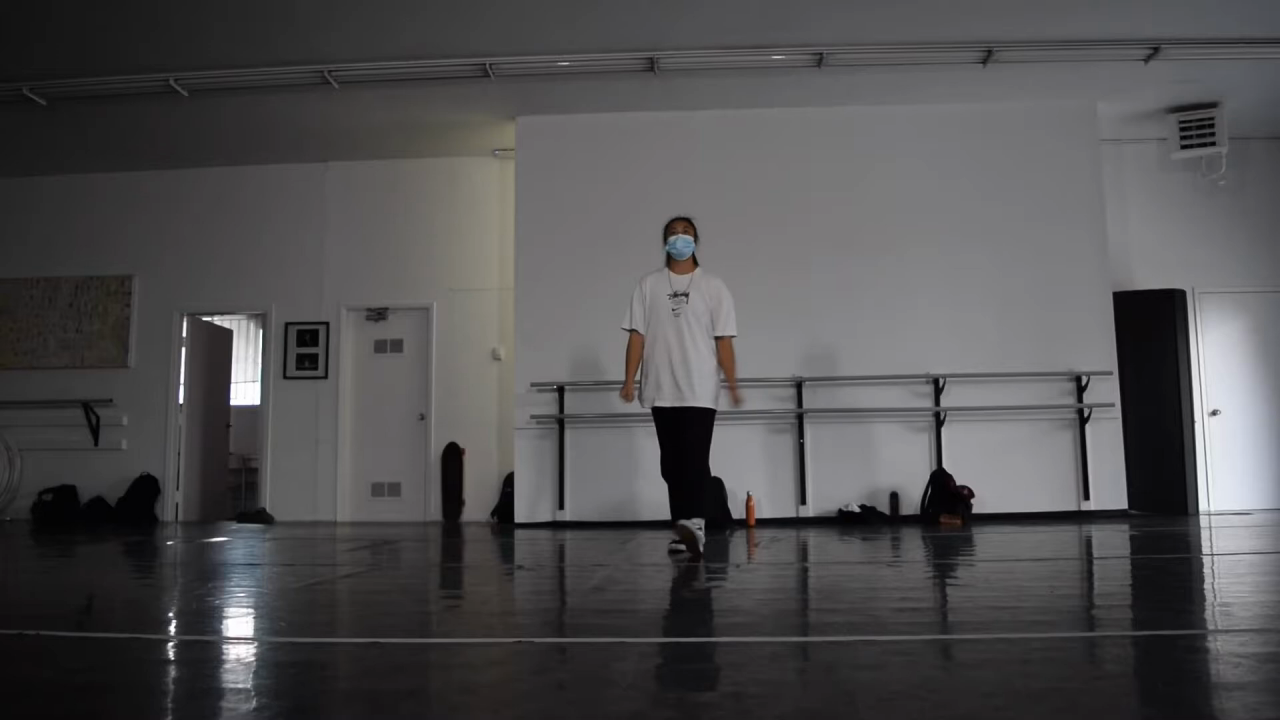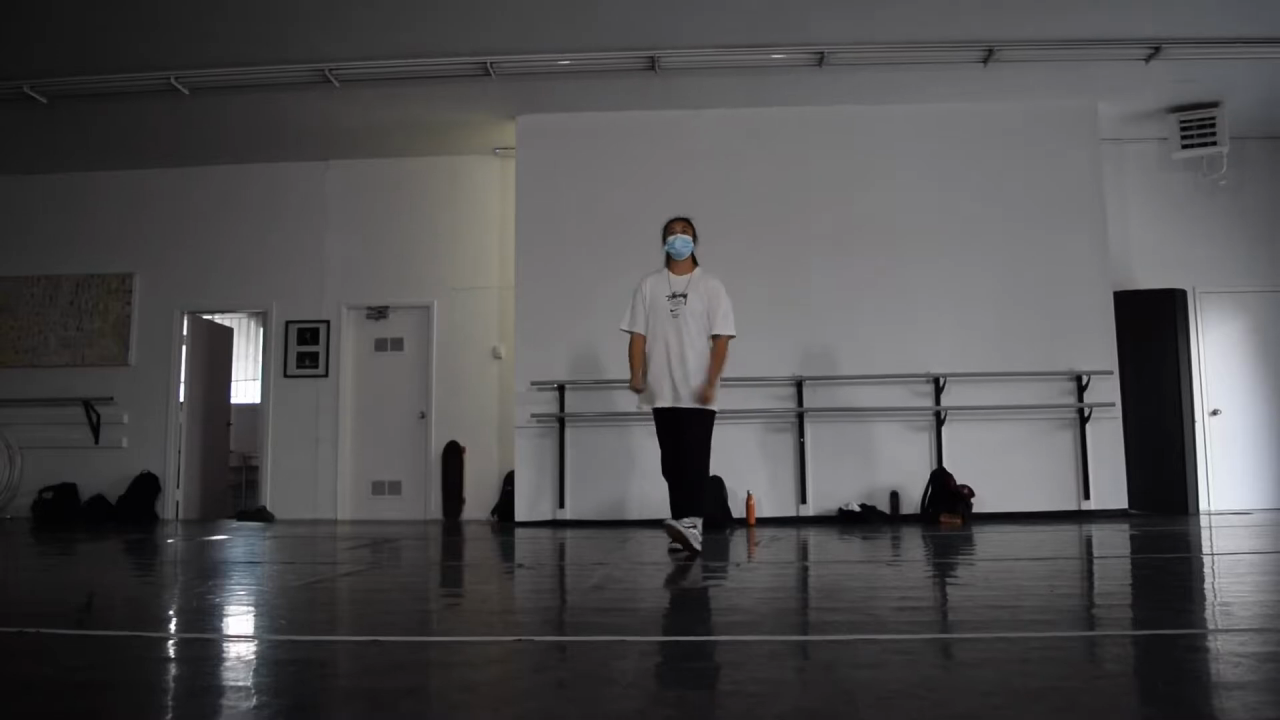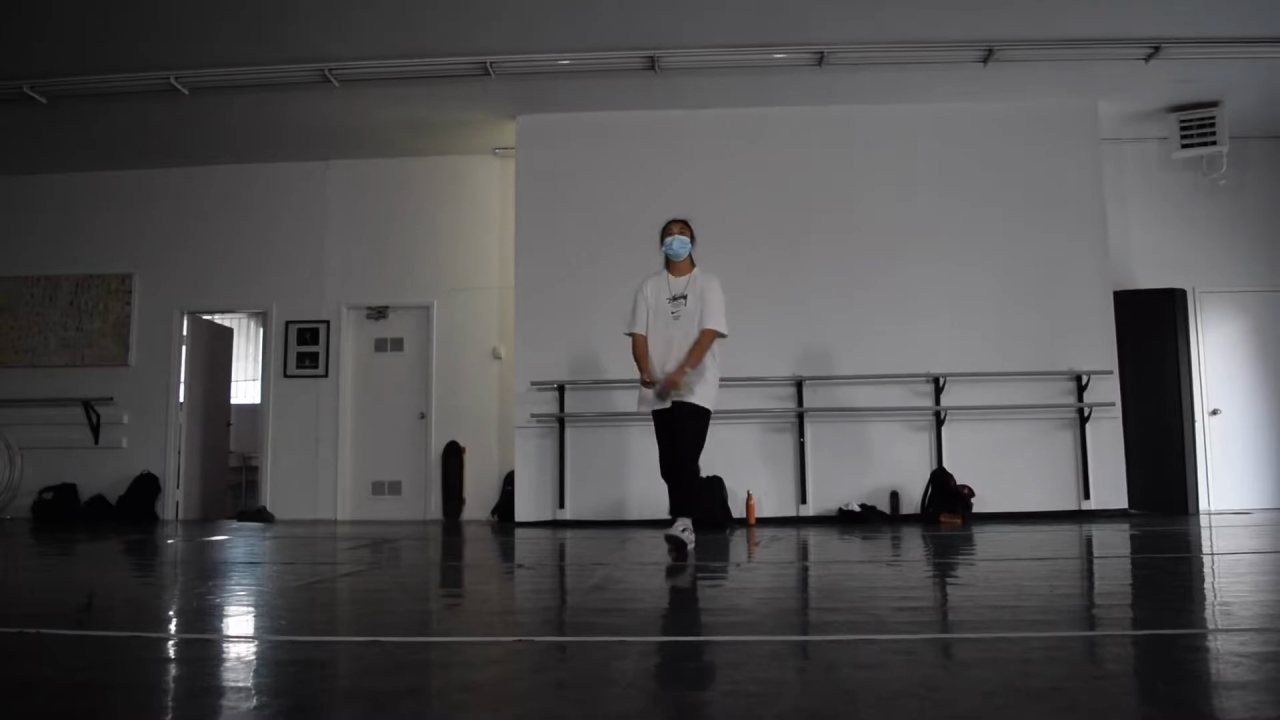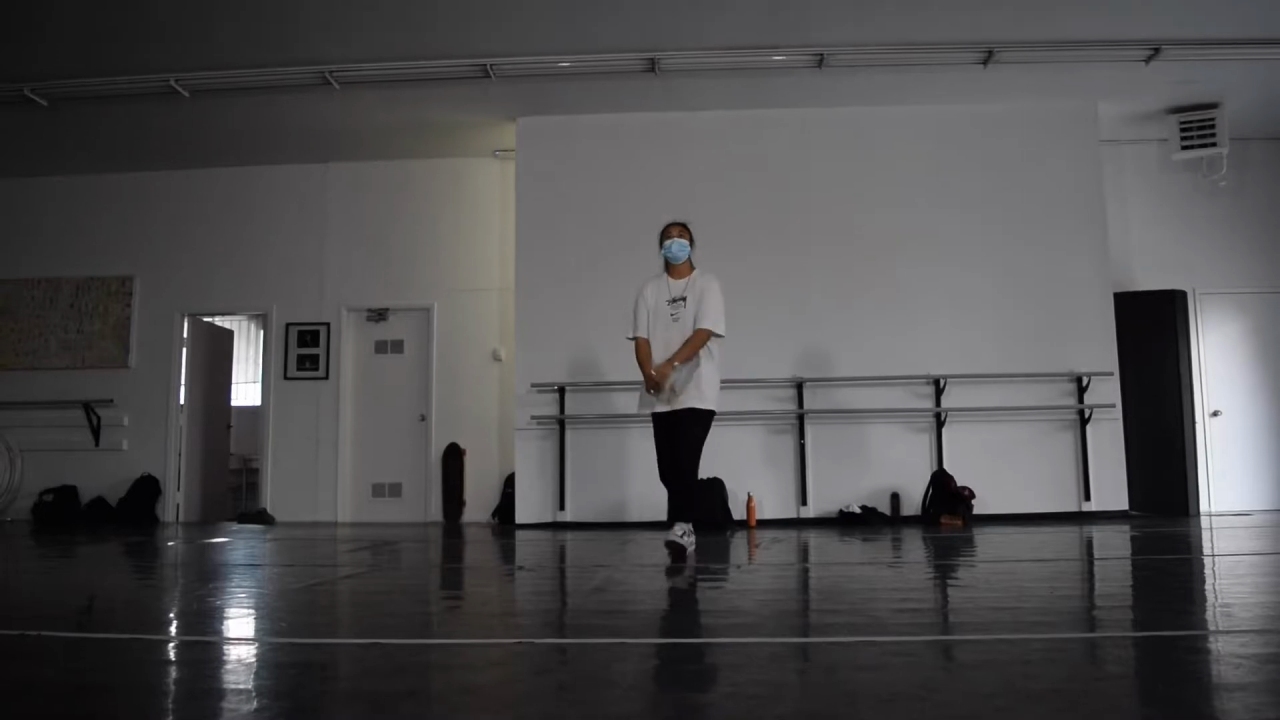
dt=0.1s
person 1, frame 1
left shoulder: (712, 286)
right shoulder: (648, 285)
left elbow: (723, 339)
right elbow: (637, 334)
left wrist: (731, 383)
right wrist: (630, 377)
left hip: (698, 390)
right hip: (661, 390)
left knee: (695, 458)
right knee: (672, 462)
left ankle: (696, 525)
right ankle: (683, 526)
person 1, frame 2
left shoulder: (710, 285)
right shoulder: (648, 286)
left elbow: (720, 337)
right elbow: (638, 335)
left wrist: (711, 381)
right wrist: (637, 375)
left hip: (696, 390)
right hip: (662, 391)
left knee: (695, 457)
right knee: (671, 461)
left ankle: (692, 523)
right ankle: (683, 523)
person 1, frame 3
left shoulder: (707, 283)
right shoulder: (648, 287)
left elbow: (709, 333)
right elbow: (639, 336)
left wrist: (682, 370)
right wrist: (645, 371)
left hip: (697, 389)
right hip: (661, 392)
left knee: (686, 457)
right knee: (670, 462)
left ankle: (682, 522)
right ankle: (684, 525)
person 1, frame 4
left shoulder: (707, 285)
right shoulder: (649, 290)
left elbow: (704, 334)
right elbow: (641, 340)
left wrist: (669, 365)
right wrist: (649, 375)
left hip: (697, 391)
right hip: (662, 395)
left knee: (686, 460)
right knee: (668, 465)
left ankle: (680, 526)
right ankle: (685, 528)
